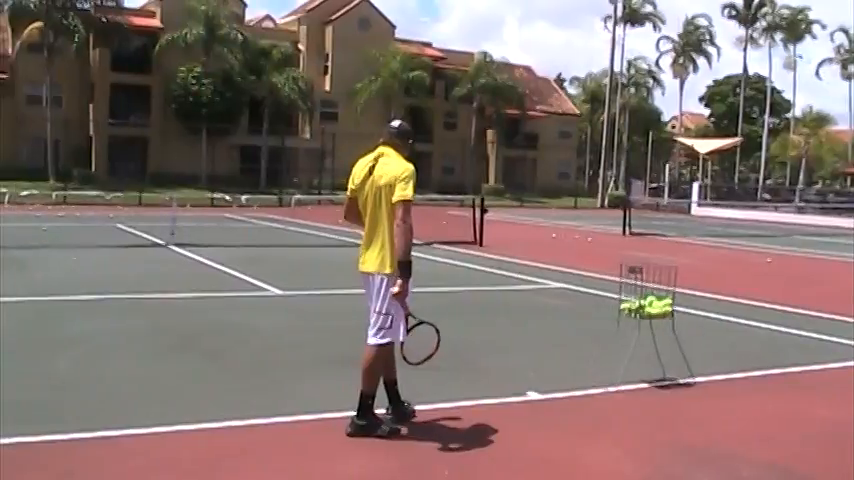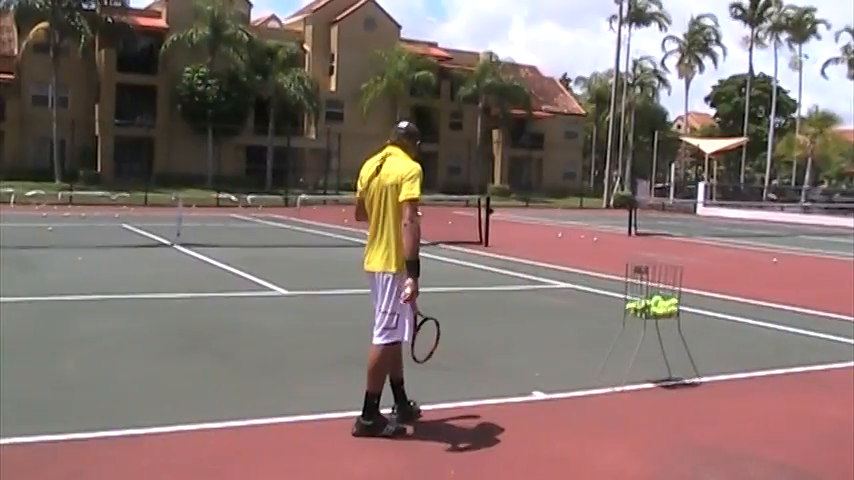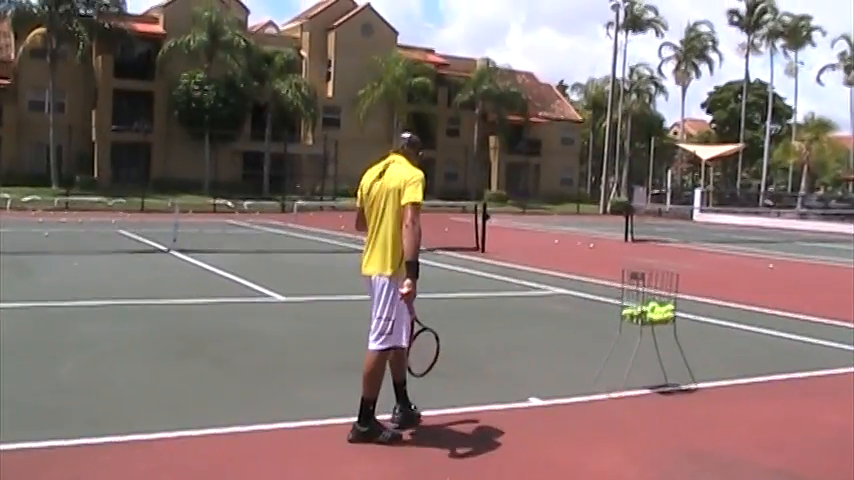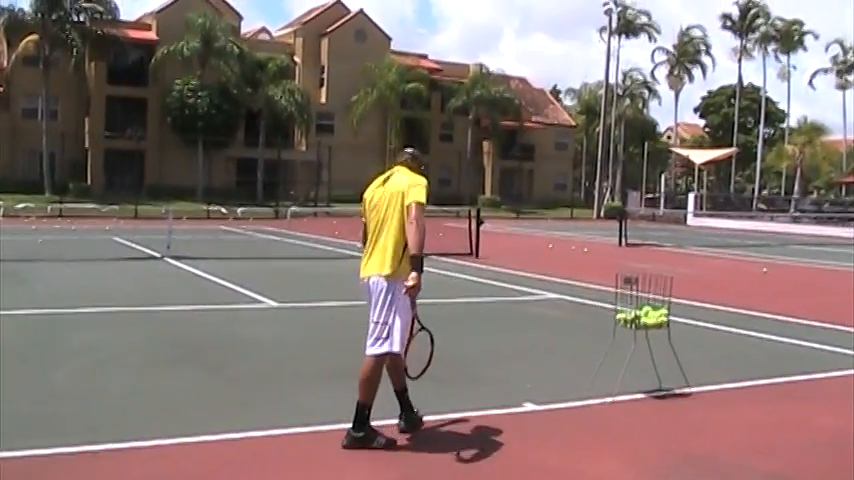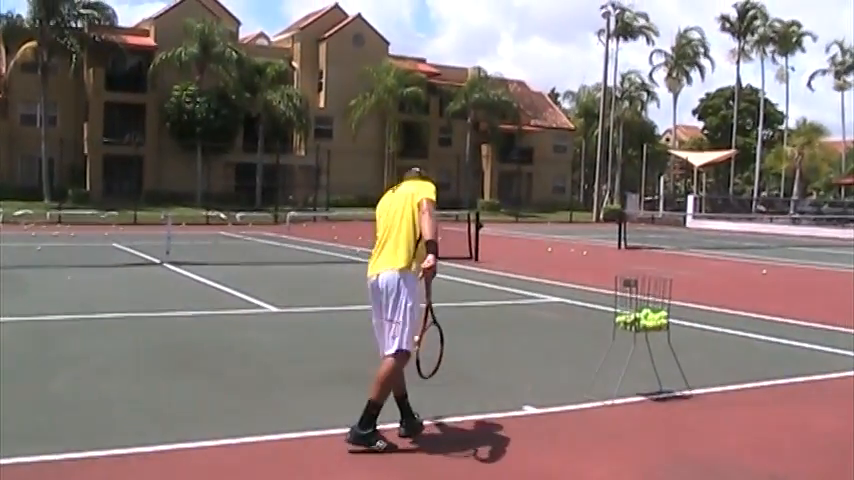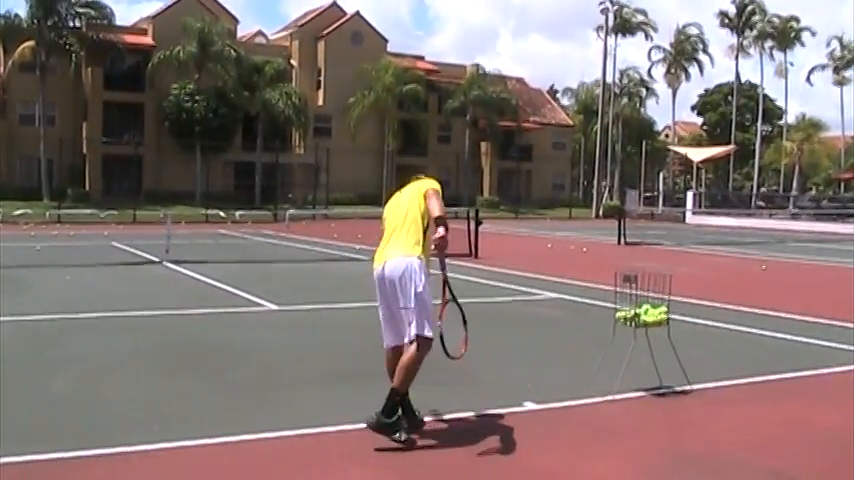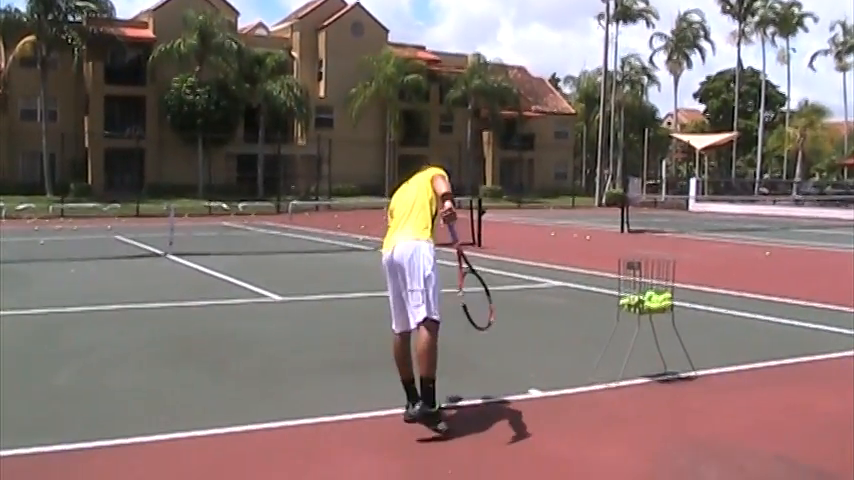
dt=0.2s
person 1, frame 1
left shoulder: (362, 165)
right shoulder: (403, 169)
left elbow: (350, 213)
right elbow: (402, 223)
right wrist: (403, 274)
left hip: (370, 261)
right hip: (388, 265)
left knee: (385, 336)
right knee: (380, 339)
left ankle: (395, 404)
right ankle: (363, 417)
person 1, frame 2
left shoulder: (369, 166)
right shoulder: (410, 168)
left elbow: (361, 214)
right elbow: (409, 222)
right wrist: (412, 273)
left hip: (376, 260)
right hip: (394, 264)
left knee: (391, 335)
right knee: (386, 339)
left ankle: (401, 404)
right ankle: (368, 417)
person 1, frame 3
left shoulder: (371, 174)
right shoulder: (412, 175)
right elbow: (410, 224)
right wrist: (411, 273)
left hip: (374, 264)
right hip: (392, 269)
left knee: (396, 339)
right knee: (382, 344)
left ankle: (403, 407)
right ankle: (364, 423)
person 1, frame 4
left shoulder: (375, 186)
right shoulder: (415, 181)
right elbow: (414, 221)
right wrist: (416, 267)
left hip: (372, 269)
right hip: (391, 273)
left knee: (392, 344)
right knee: (379, 350)
left ankle: (407, 413)
right ankle: (359, 429)
person 1, frame 5
left shoulder: (387, 197)
right shoulder: (424, 187)
right elbow: (426, 214)
right wrist: (432, 251)
left hip: (376, 271)
right hip: (400, 272)
left knee: (394, 350)
right knee: (397, 352)
left ankle: (408, 418)
right ankle: (364, 428)
person 1, frame 6
left shoulder: (393, 200)
right shoulder: (427, 185)
right elbow: (435, 199)
right wrist: (441, 227)
left hip: (381, 264)
right hip: (407, 262)
left knee: (395, 344)
right knee: (420, 340)
left ankle: (407, 414)
right ankle: (387, 414)
person 1, frame 7
left shoulder: (400, 192)
right shoulder: (433, 174)
right elbow: (441, 182)
right wrist: (448, 200)
left hip: (390, 249)
right hip: (415, 246)
left knee: (402, 329)
right knee: (428, 323)
left ankle: (414, 402)
right ankle: (427, 406)
